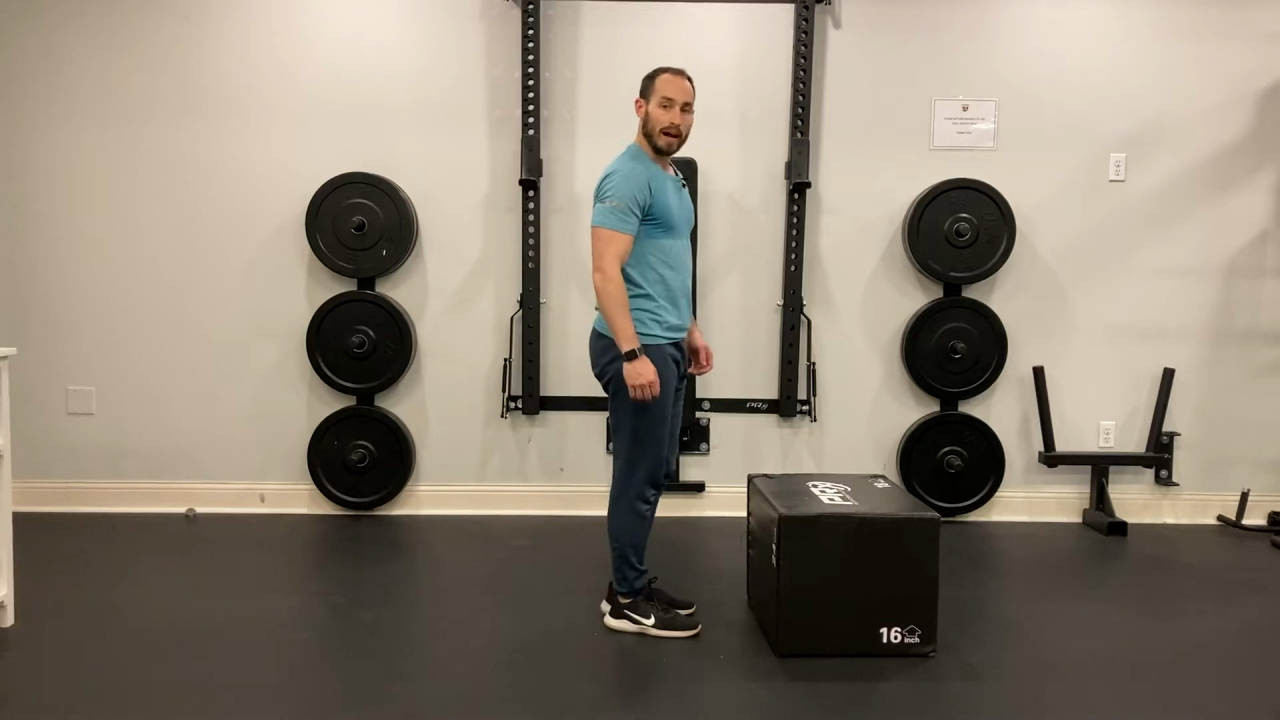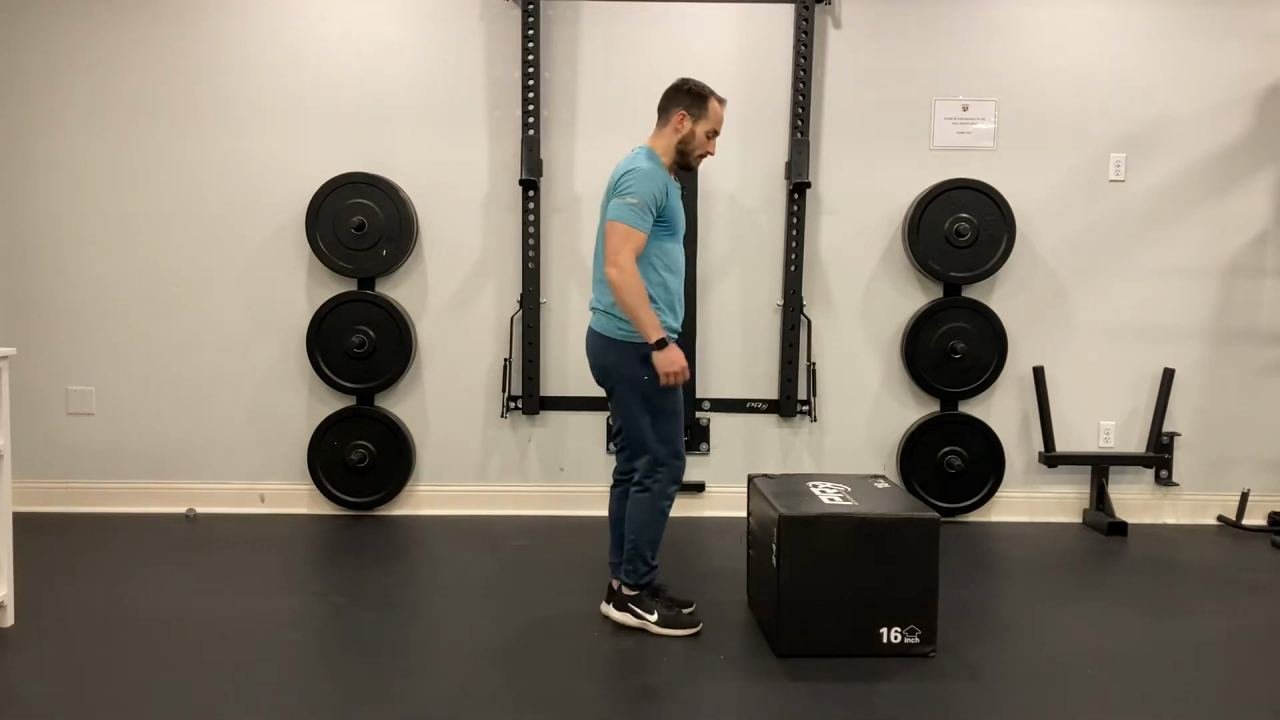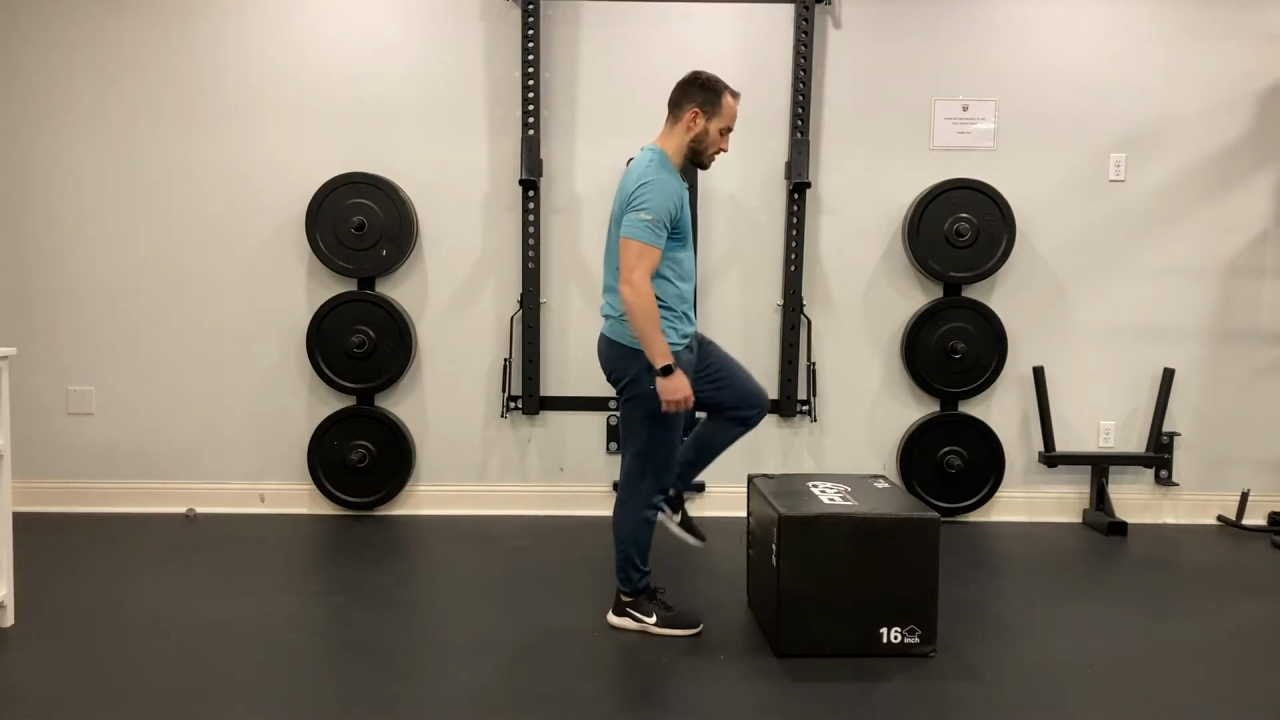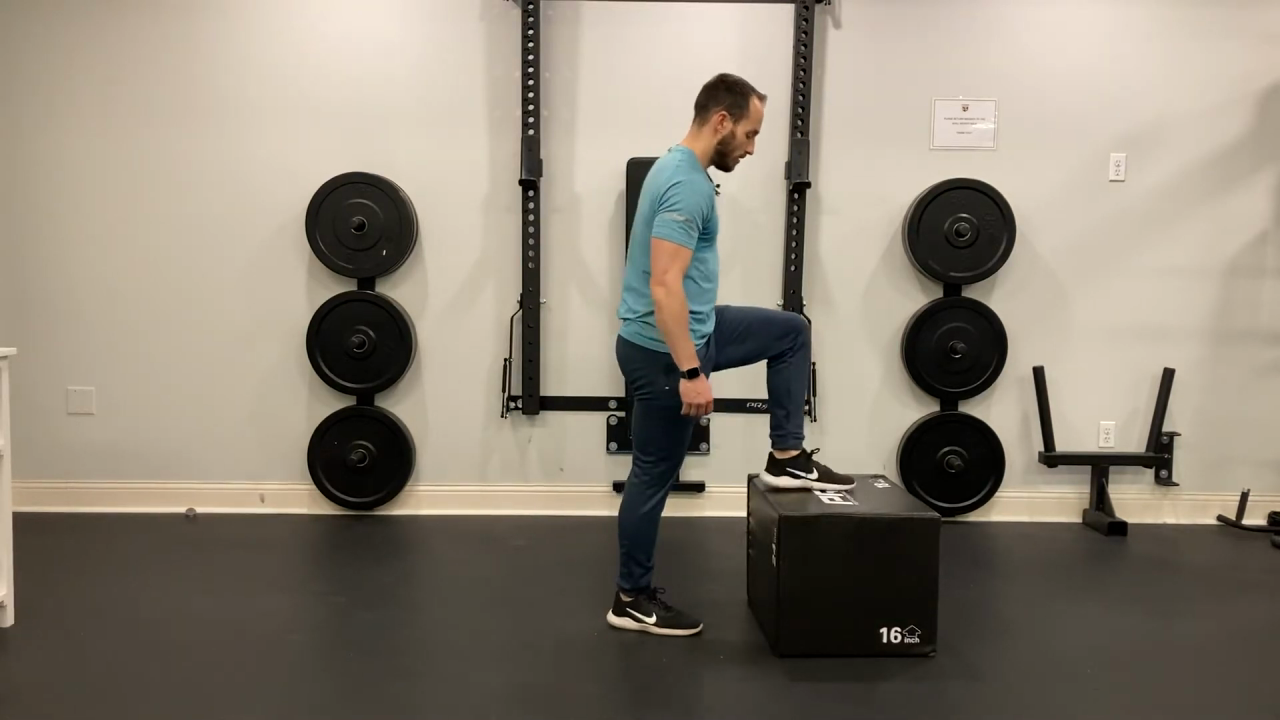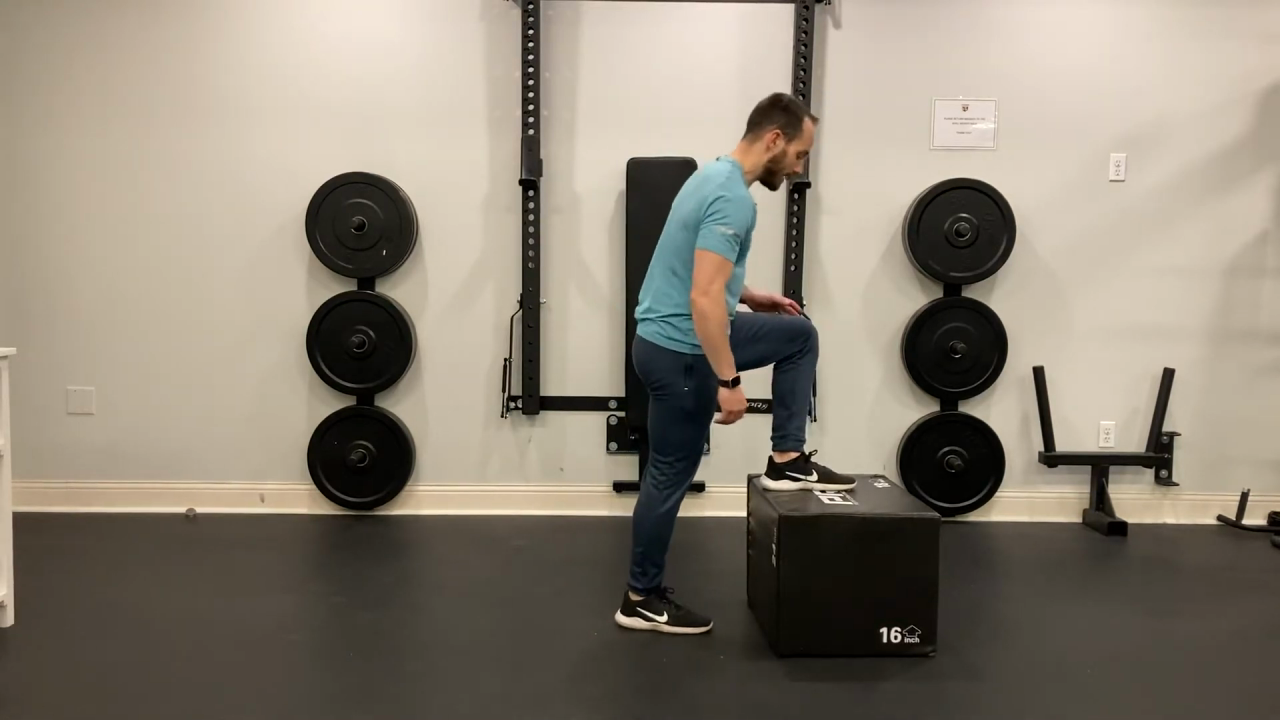
dt=1s
person 1, frame 1
left shoulder: (672, 179)
right shoulder: (627, 177)
right elbow: (607, 273)
left wrist: (690, 333)
right wrist: (632, 354)
left hip: (666, 347)
right hip: (640, 351)
left knee: (655, 474)
right knee: (638, 477)
left ankle: (630, 585)
right ankle: (628, 601)
person 1, frame 2
left shoulder: (653, 175)
right shoulder: (644, 175)
right elbow: (619, 266)
right wrist: (661, 343)
left hip: (632, 343)
right hip: (633, 346)
left knee: (639, 467)
right knee: (660, 469)
left ankle: (627, 582)
right ankle: (634, 592)
person 1, frame 3
left shoulder: (657, 171)
right shoulder: (657, 184)
right elbow: (633, 285)
right wrist: (665, 370)
left hip: (673, 337)
right hip: (645, 350)
left knee: (749, 402)
right knee: (646, 476)
left ankle: (669, 489)
right ankle: (632, 600)
person 1, frame 4
left shoulder: (678, 169)
right shoulder: (686, 184)
right elbow: (664, 285)
right wrist: (690, 372)
left hip: (687, 331)
right hip: (661, 349)
left knee: (792, 331)
right knee: (654, 473)
left ankle: (787, 458)
right ankle: (631, 600)
person 1, frame 5
left shoulder: (715, 177)
right shoulder: (733, 199)
right elbow: (705, 298)
left wrist: (756, 298)
right wrist: (729, 382)
left hip: (682, 336)
right hip: (679, 351)
left knee: (799, 335)
right knee: (670, 474)
left ankle: (787, 460)
right ankle: (641, 599)
